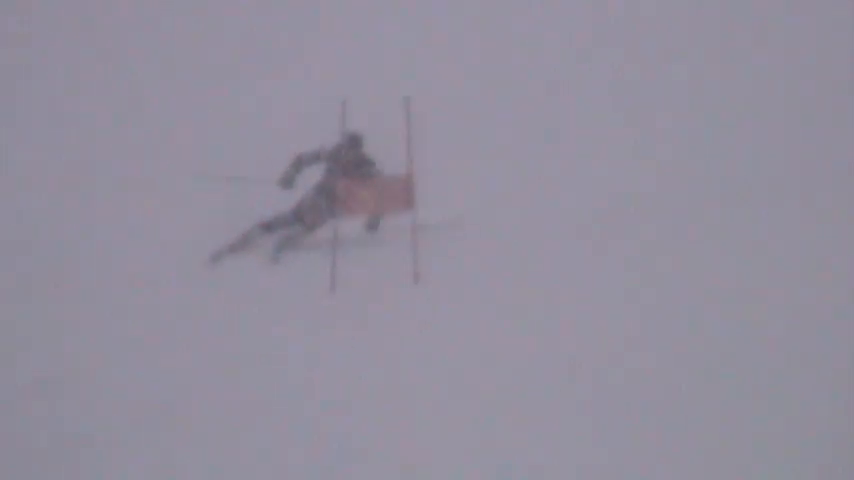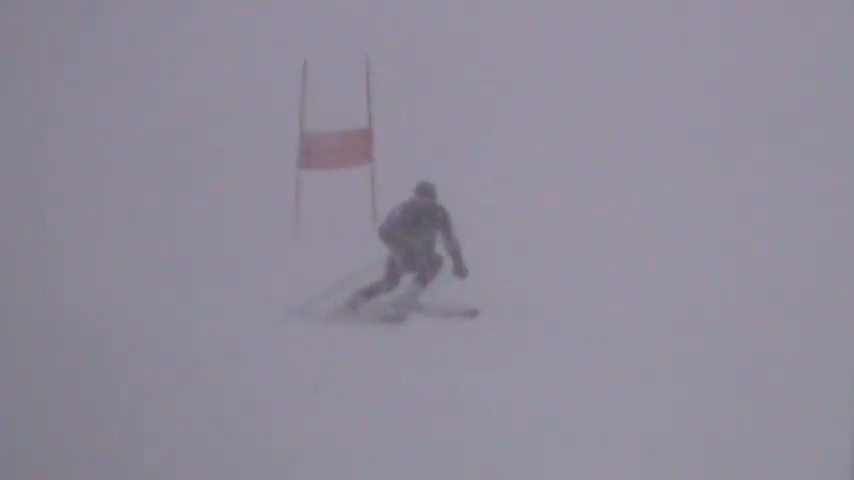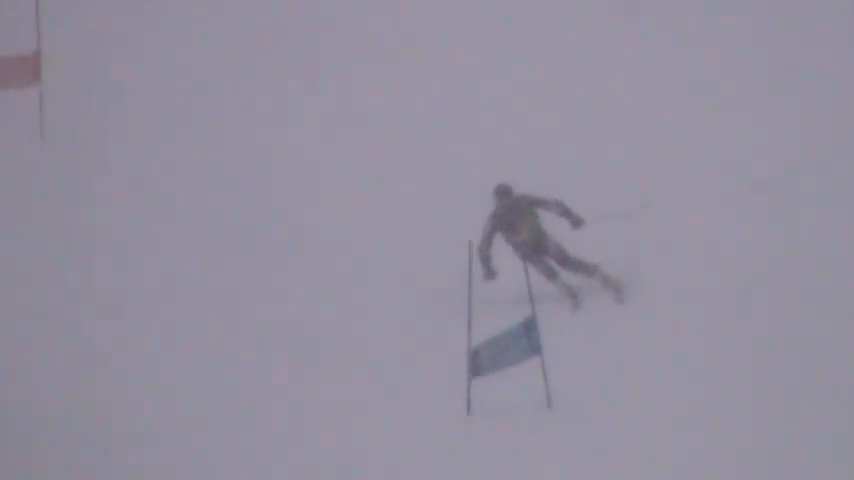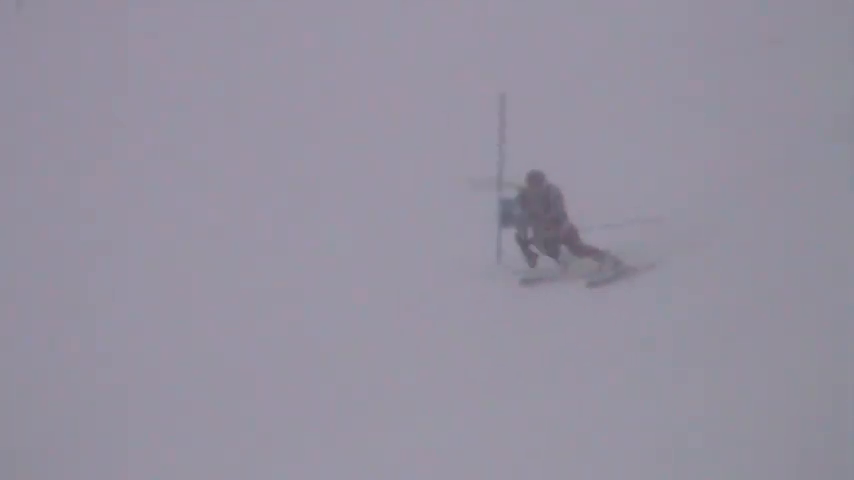
dt=0.7s
person 1, frame 1
left shoulder: (367, 167)
right shoulder: (335, 153)
right elbow: (303, 159)
left wrist: (374, 220)
right wrist: (290, 175)
right hip: (321, 196)
right knee: (285, 220)
person 1, frame 2
left shoulder: (439, 213)
right shoulder: (403, 210)
left elbow: (449, 238)
right elbow: (384, 232)
left wrist: (458, 263)
right wrist: (397, 247)
left hip: (420, 257)
right hip: (399, 254)
left knee: (437, 261)
right knee: (390, 283)
left ankle: (407, 299)
right ankle: (357, 300)
person 1, frame 3
left shoulder: (524, 200)
right shoulder: (495, 218)
left elbow: (553, 204)
right elbow: (484, 245)
left wrist: (571, 216)
right wrist: (487, 268)
left hip: (543, 240)
right hip: (526, 250)
left knee: (569, 263)
right knee: (543, 267)
left ankle: (610, 283)
right ankle: (569, 291)
person 1, frame 4
left shoulder: (553, 192)
right shoulder: (521, 200)
right elbow: (521, 230)
right wrist: (527, 253)
left hip: (561, 227)
right hip: (544, 235)
left knee: (576, 249)
left ankle: (613, 263)
